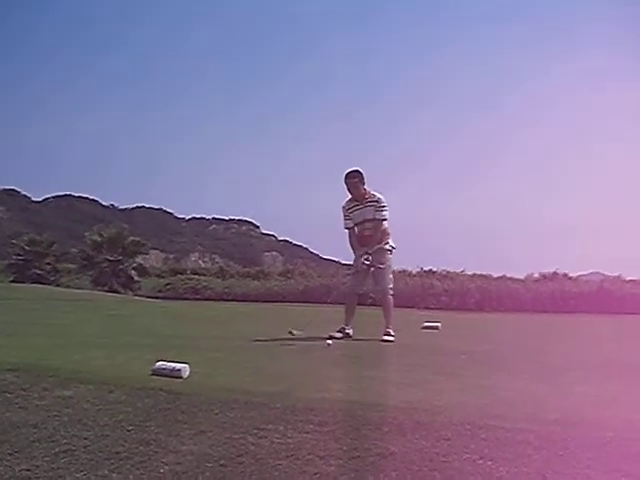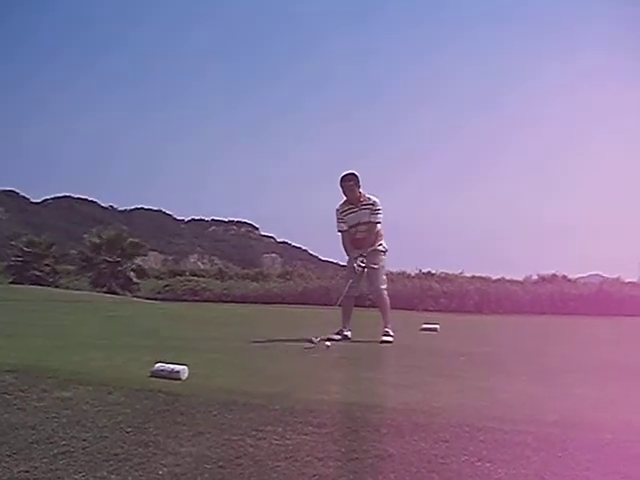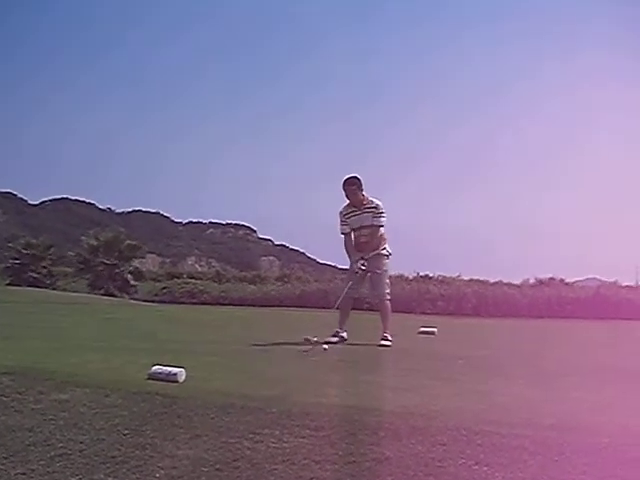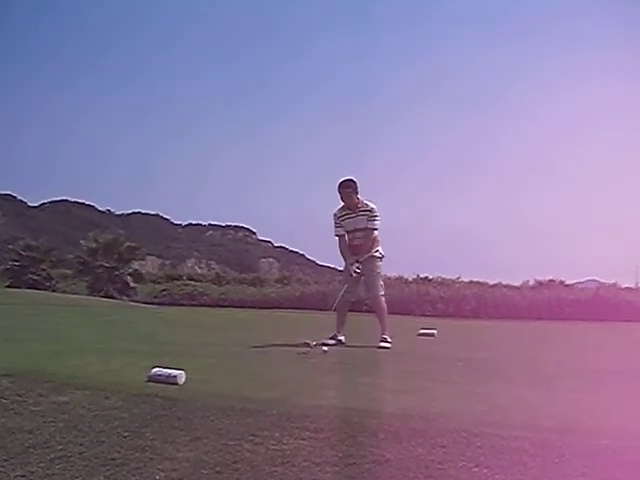
dt=0.3s
person 1, frame 1
left shoulder: (378, 200)
right shoulder: (347, 207)
left elbow: (378, 229)
right elbow: (352, 233)
left wrist: (369, 252)
right wrist: (359, 255)
left hip: (380, 247)
right hip: (361, 250)
left knee: (384, 289)
right knee: (353, 288)
left ankle: (389, 329)
right ankle: (346, 327)
person 1, frame 2
left shoulder: (373, 203)
right shoulder: (341, 210)
left elbow: (372, 232)
right elbow: (345, 237)
left wrist: (364, 254)
right wrist: (353, 257)
left hip: (374, 249)
right hip: (355, 253)
left knee: (379, 289)
right knee: (348, 290)
left ankle: (387, 329)
right ankle: (345, 329)
person 1, frame 3
left shoulder: (376, 206)
right shoulder: (344, 212)
left elbow: (375, 235)
right elbow: (347, 239)
left wrist: (365, 257)
right wrist: (354, 259)
left hip: (377, 253)
right hip: (357, 255)
left knee: (381, 294)
right knee: (348, 292)
left ankle: (386, 334)
right ankle: (341, 330)
person 1, frame 4
left shoulder: (370, 209)
right shoulder: (338, 215)
left elbow: (369, 238)
right elbow: (342, 241)
left wrist: (359, 260)
right wrist: (350, 262)
left hip: (370, 255)
right hip: (351, 258)
left knee: (377, 294)
right knee: (344, 296)
left ankle: (385, 335)
right ankle: (339, 334)
